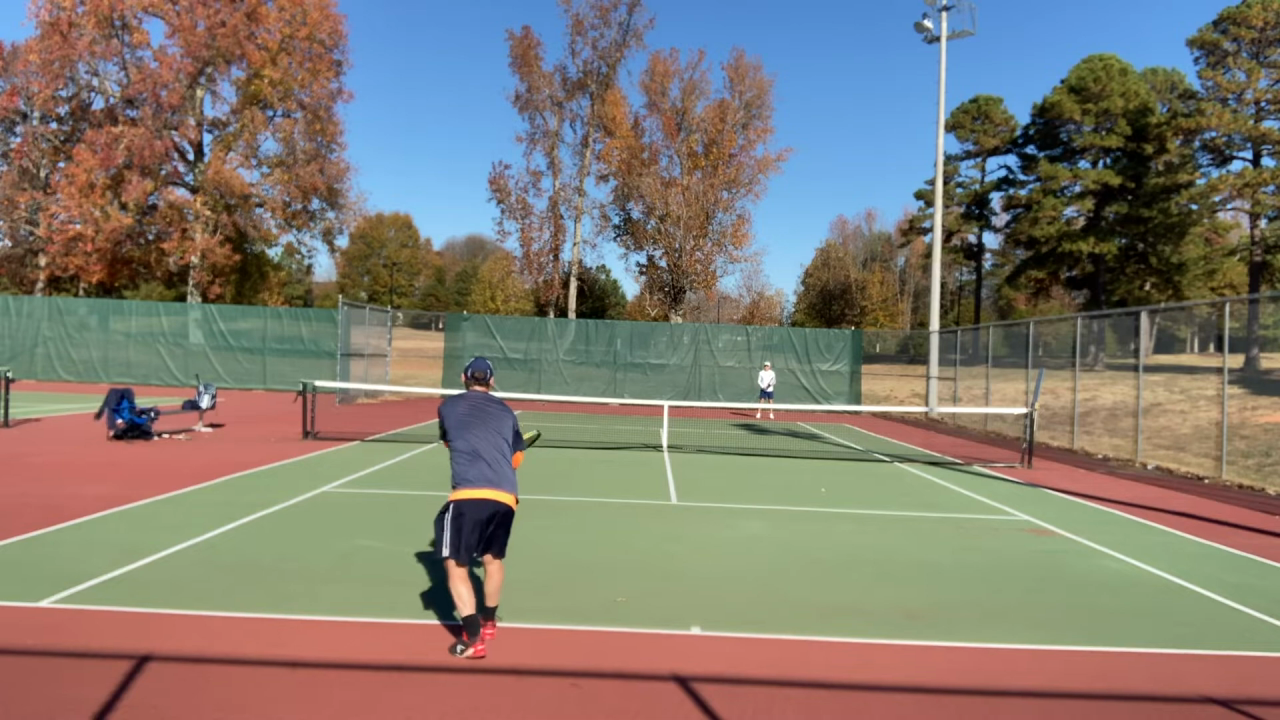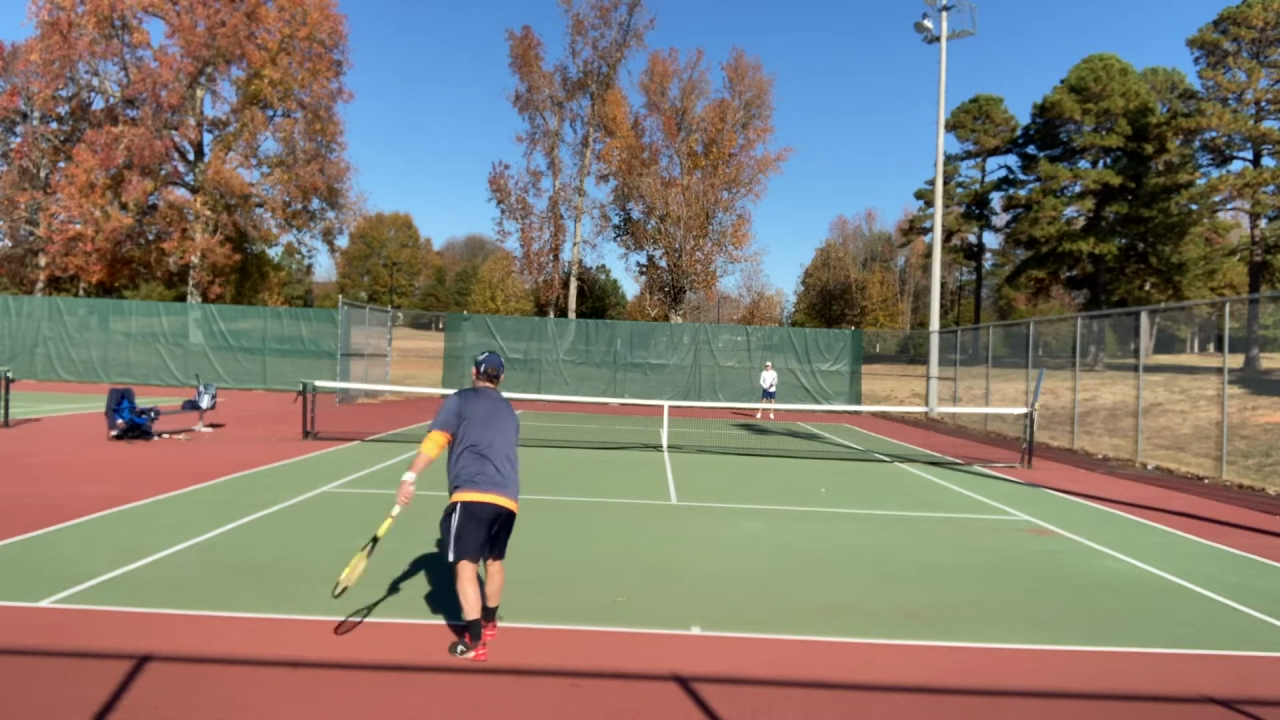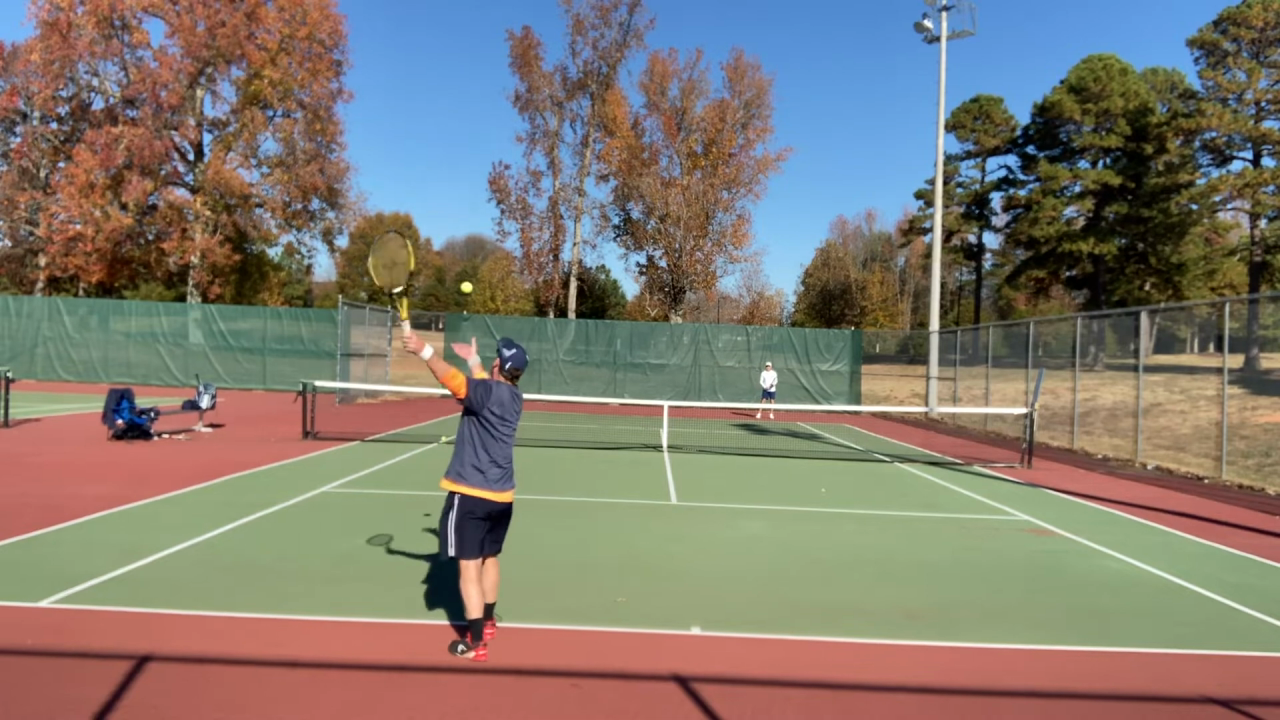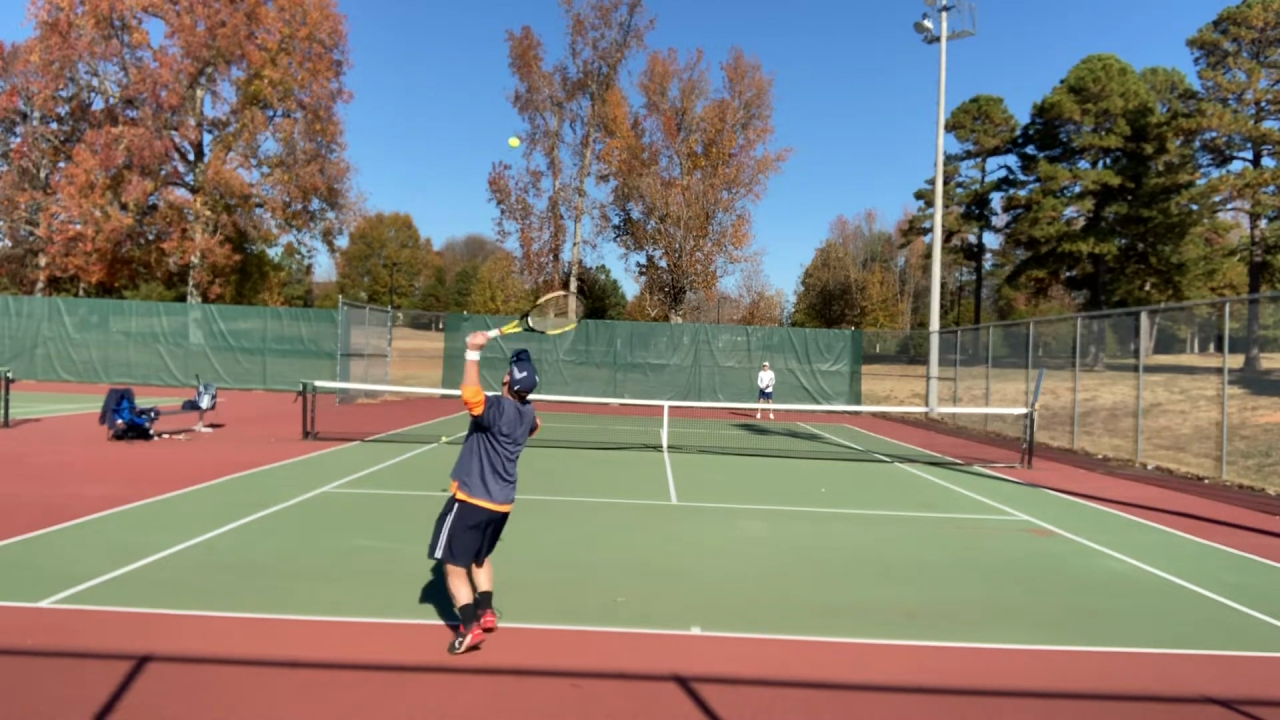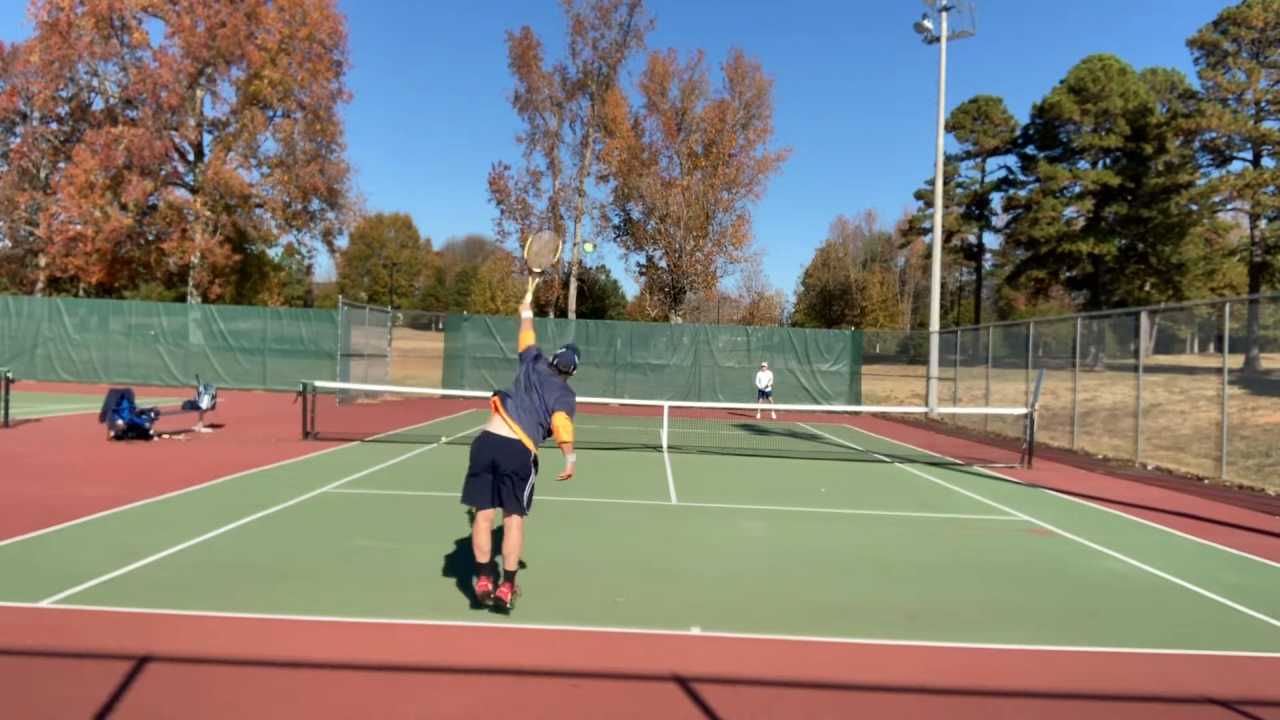
dt=0.4s
person 1, frame 1
left shoulder: (448, 407)
right shoulder: (505, 411)
right elbow: (517, 458)
left hip: (468, 496)
right hip: (505, 497)
left knee: (456, 567)
right knee: (494, 559)
left ankle: (473, 638)
right ankle: (488, 622)
person 1, frame 2
left shoulder: (462, 399)
right shoulder: (509, 411)
left elbow: (436, 440)
left wrist: (410, 476)
left hip: (472, 497)
right hip: (508, 499)
left knee: (465, 567)
right knee: (495, 561)
left ankle: (475, 641)
right ankle: (489, 622)
person 1, frame 3
left shoulder: (489, 393)
right shoulder: (514, 398)
left elbow: (453, 380)
left wrist: (423, 350)
right wrist: (474, 362)
left hip: (470, 494)
right hip: (502, 496)
left knee: (467, 566)
right knee: (489, 559)
left ankle: (476, 641)
right ankle: (487, 621)
person 1, frame 4
left shoulder: (497, 410)
right shoulder: (527, 413)
left elbow: (472, 396)
left wrist: (473, 352)
left hip: (469, 500)
right hip: (501, 502)
left knee: (454, 568)
right knee: (480, 556)
left ankle: (470, 626)
right ankle: (485, 610)
person 1, frame 5
left shoulder: (535, 364)
right shoulder: (565, 395)
left elbow: (526, 339)
right elbow: (561, 424)
left wrist: (526, 309)
right wrist: (570, 457)
left hip: (487, 441)
right hip: (518, 454)
left knee: (483, 514)
right knee: (514, 519)
left ankle: (483, 580)
right ankle: (506, 585)
